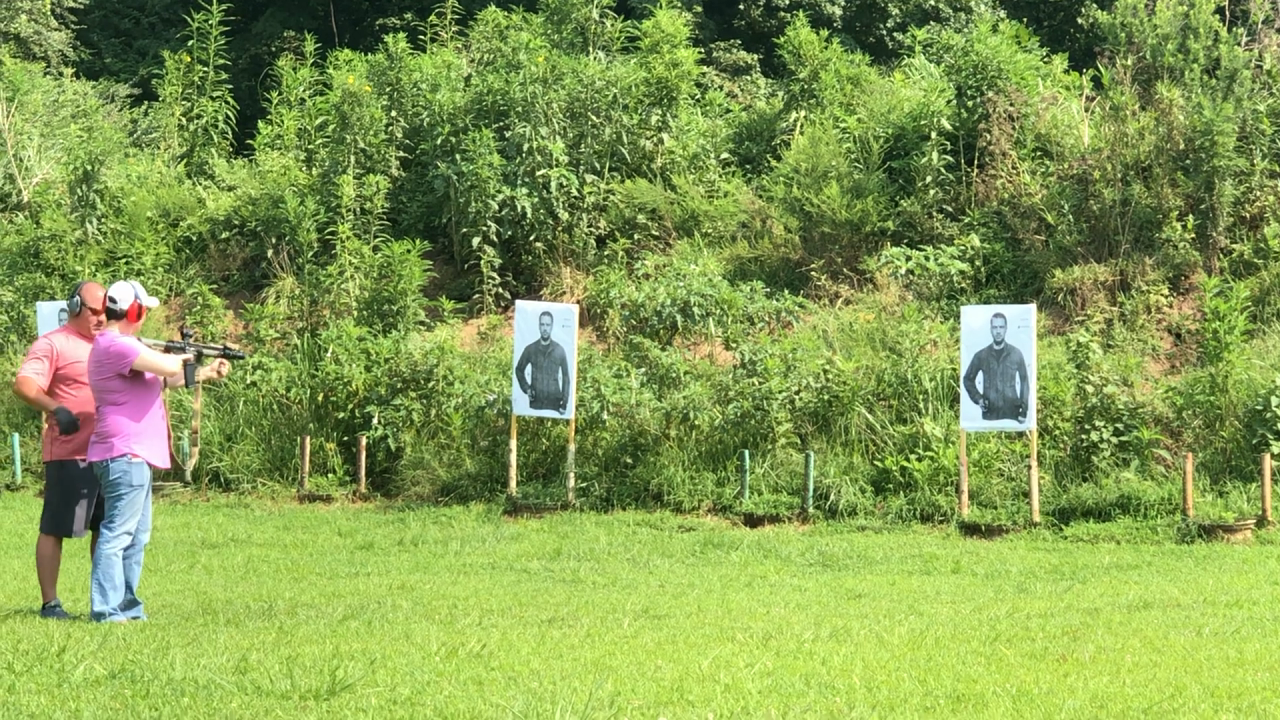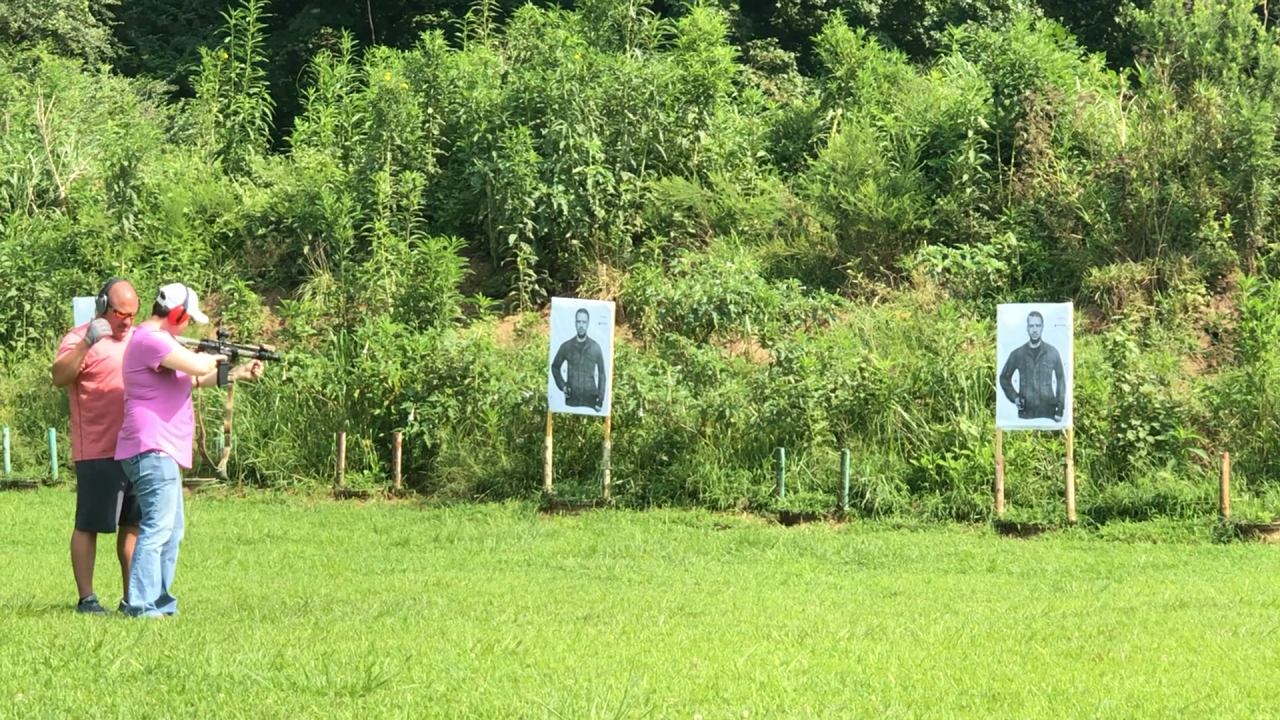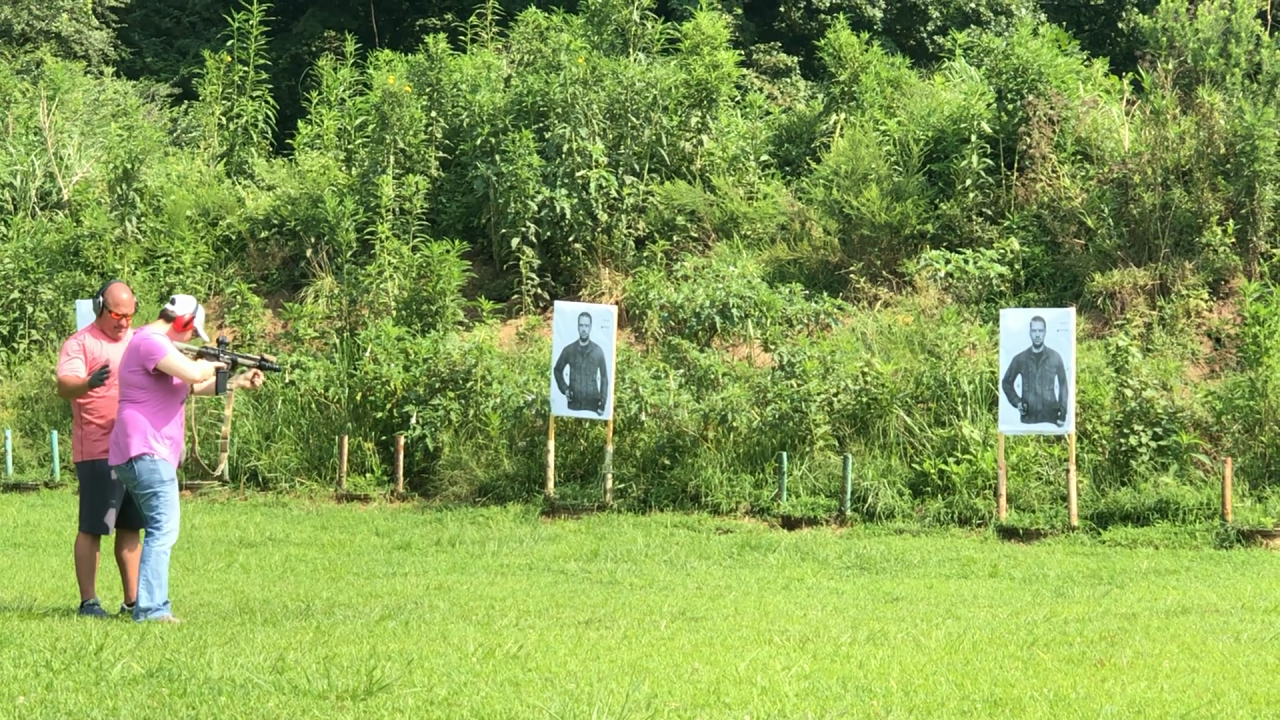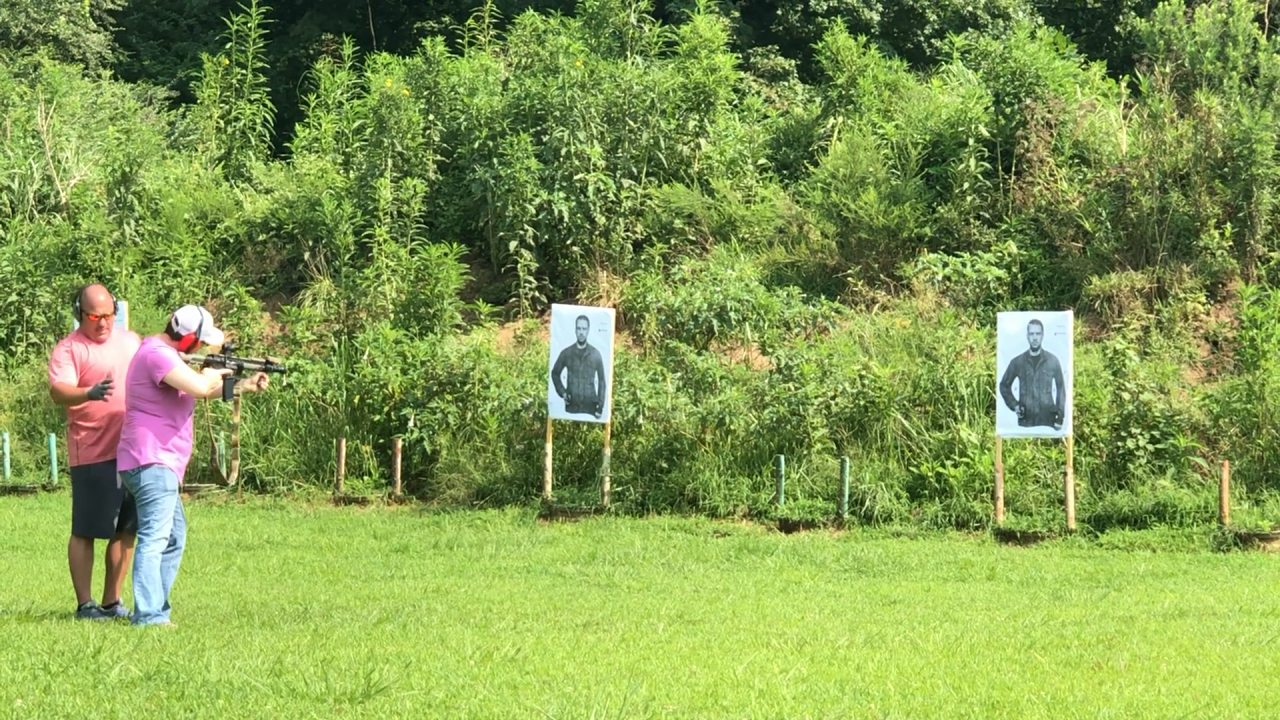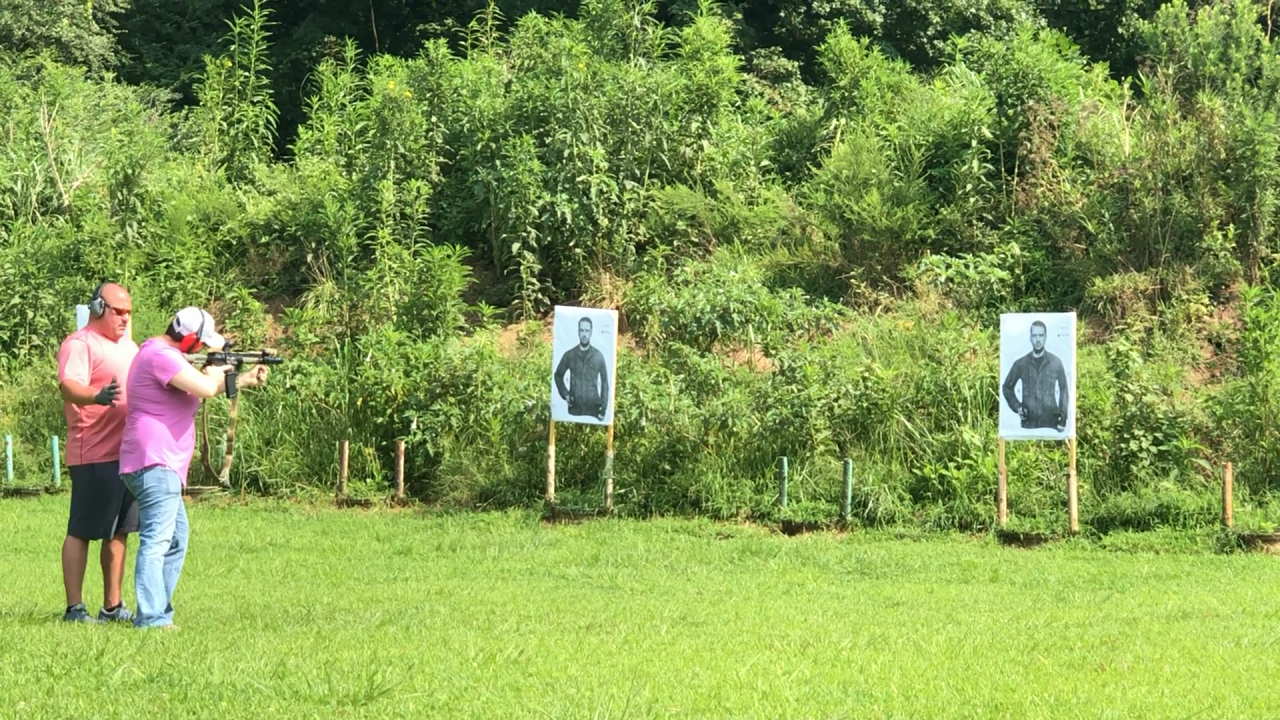
dt=1s
person 1, frame 1
right shoulder: (52, 343)
right elbow: (22, 385)
right wrist: (54, 409)
right hip: (69, 454)
right knee: (55, 529)
right ankle: (50, 603)
person 1, frame 2
left shoulder: (137, 337)
right shoulder: (79, 337)
right elbow: (59, 377)
right wrist: (85, 346)
right hip: (98, 450)
left knee: (131, 524)
right knee: (89, 525)
left ankle: (132, 596)
right ankle: (86, 598)
person 1, frame 3
right shoulder: (79, 343)
right elbow: (64, 386)
right wrist: (89, 383)
right hip: (98, 451)
left knee: (131, 527)
right knee: (93, 527)
left ankle: (132, 600)
right ankle: (88, 601)
person 1, frame 4
left shoulder: (131, 340)
right shoulder: (68, 349)
right elbow: (58, 391)
right wrist: (88, 393)
right hip: (94, 455)
left knee: (126, 530)
right knee: (86, 531)
left ankle: (111, 602)
right ankle: (84, 604)
person 1, frame 5
left shoulder: (128, 345)
right shoulder: (79, 344)
right elbow: (69, 387)
right wrist: (96, 397)
right hip: (94, 455)
left knee: (118, 532)
right knee: (82, 531)
left ankle: (113, 605)
right ankle: (74, 608)
person 2, frame 1
left shoulder: (121, 344)
right shoulder: (116, 345)
left elbow: (160, 380)
right elbow: (168, 368)
left wrist: (206, 373)
right wrist: (178, 358)
left hip: (134, 455)
right hip: (124, 455)
left knee: (136, 536)
right knee: (117, 534)
left ankle: (126, 606)
right ankle: (105, 612)
person 2, frame 2
left shoulder: (158, 339)
right shoulder: (150, 339)
left elbow: (192, 380)
right elbow: (197, 367)
left wrist: (237, 373)
right wrist: (212, 358)
left hip: (162, 450)
right hip: (153, 450)
left knee: (172, 530)
right knee: (157, 528)
left ankle: (160, 602)
right ankle: (141, 606)
person 2, frame 3
left shoulder: (155, 344)
right shoulder: (150, 341)
left elbow: (190, 387)
right elbow: (193, 374)
left wrist: (237, 382)
right wrist: (209, 365)
left hip: (153, 453)
right hip: (145, 452)
left knee: (164, 528)
right knee: (164, 527)
left ankle: (154, 605)
right ankle: (150, 608)
person 2, frame 4
left shoulder: (166, 352)
right shoulder: (158, 353)
left elbow: (196, 390)
right elbow: (199, 387)
left wrist: (242, 385)
right wrist: (212, 374)
left hip: (159, 462)
right hip: (151, 461)
left knee: (173, 537)
right knee: (155, 537)
left ankle: (155, 608)
right ankle: (148, 615)
person 2, frame 5
left shoulder: (164, 352)
right shoulder: (162, 355)
left elbow: (196, 388)
right elbow: (205, 388)
left wrist: (243, 379)
right wrist: (215, 373)
left hip: (161, 464)
right hip: (155, 462)
left knee: (176, 538)
right knee: (157, 538)
left ankle: (159, 611)
right ankle: (151, 617)
